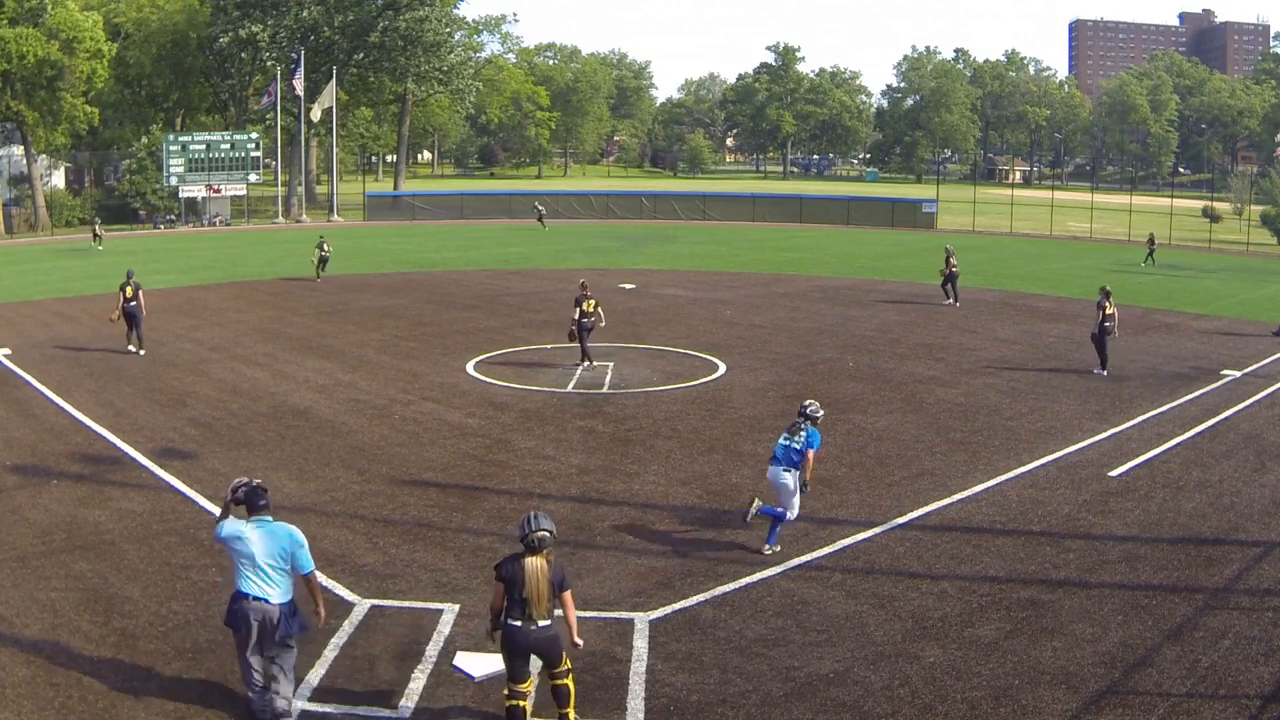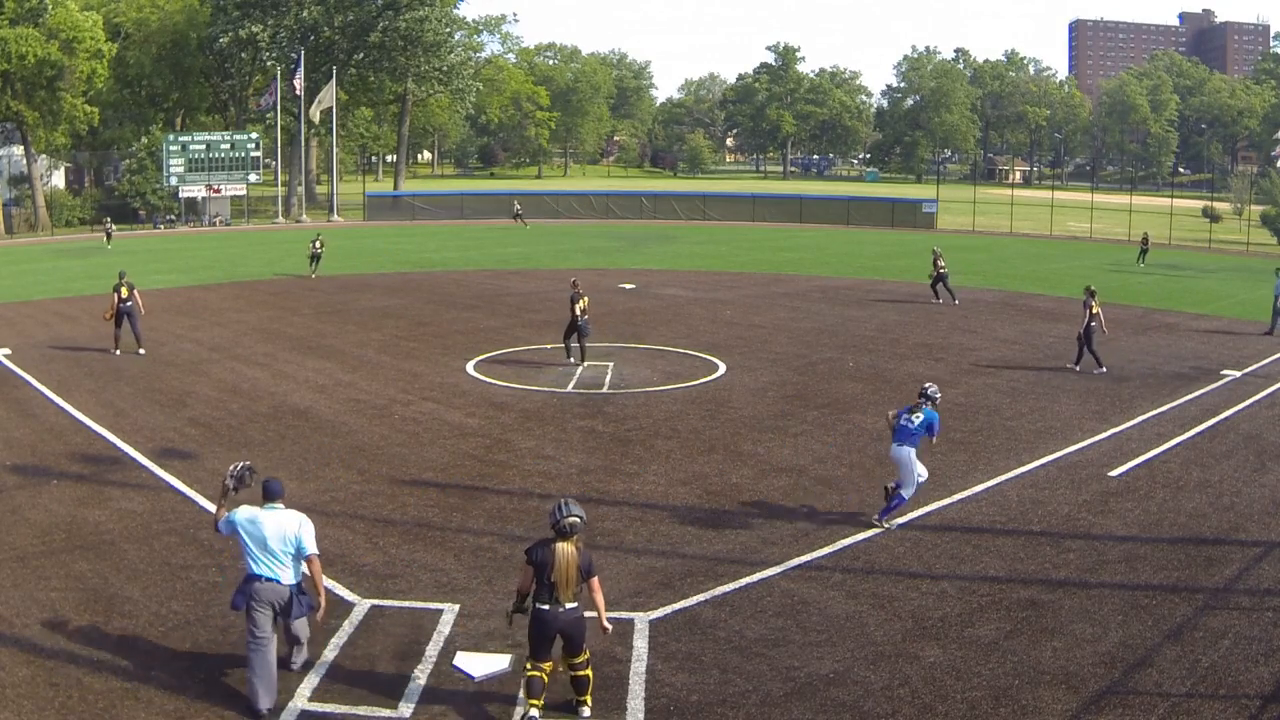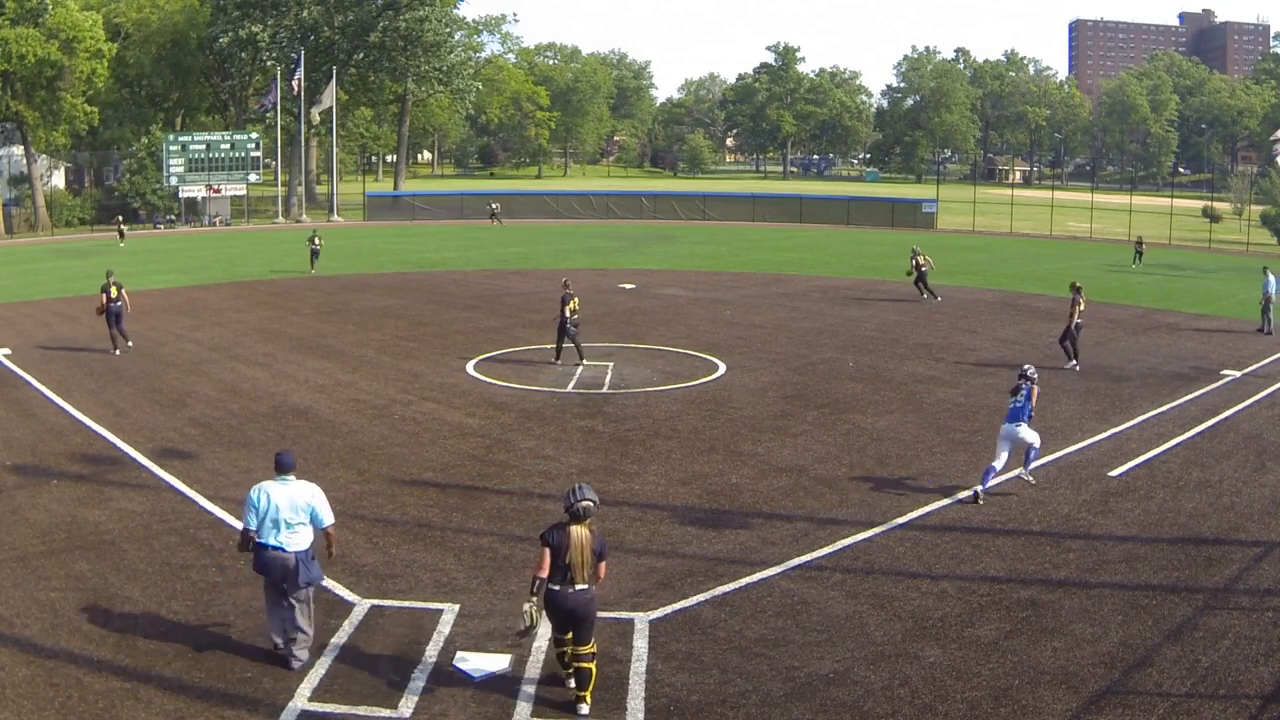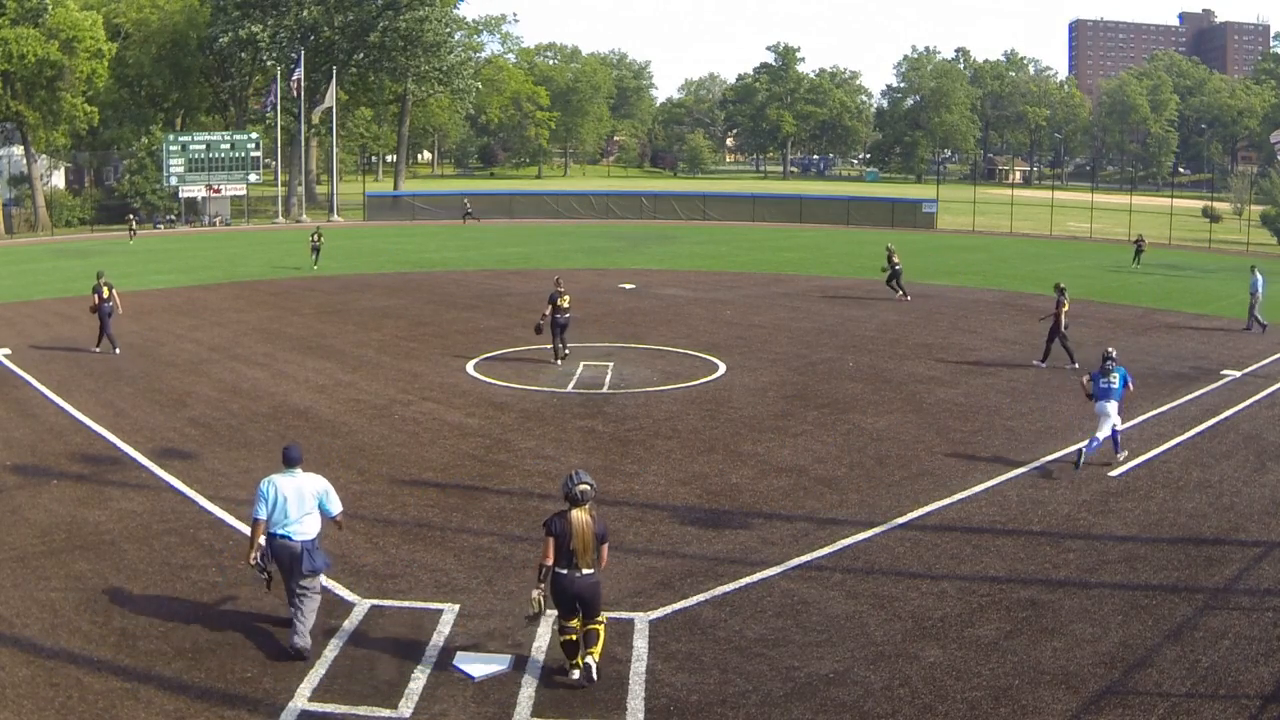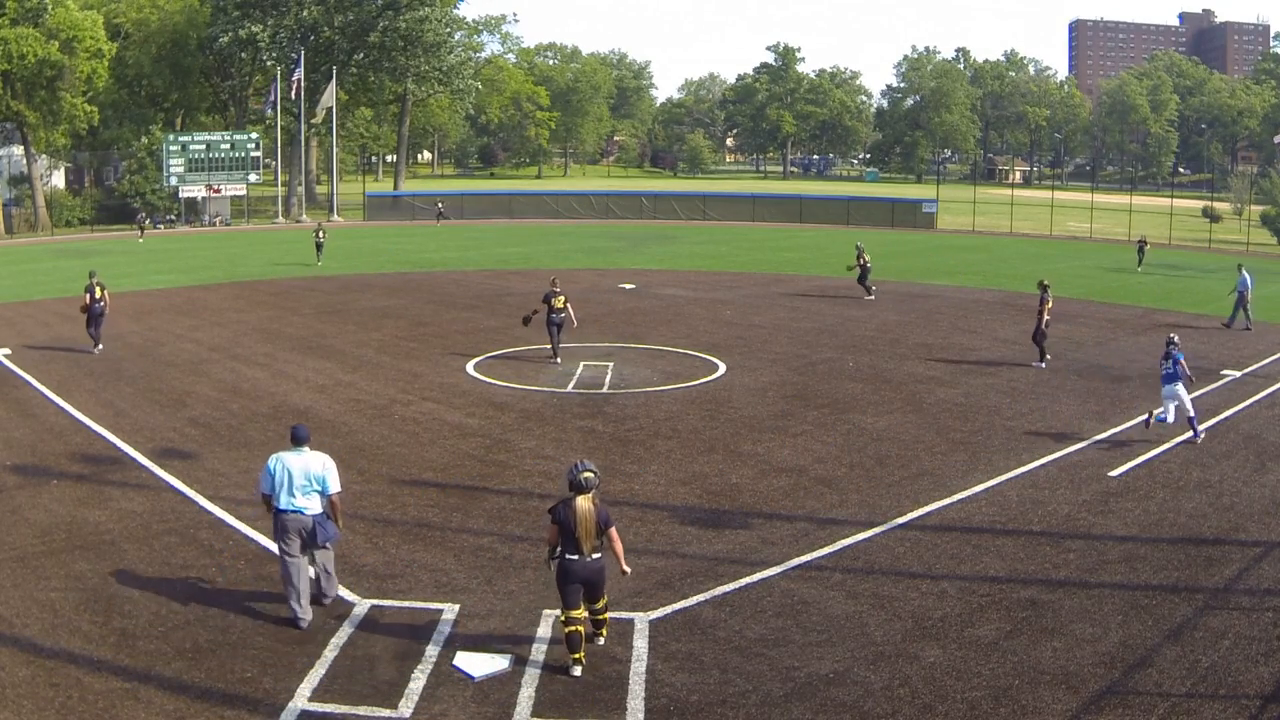
dt=0.3s
person 1, frame 1
left shoulder: (235, 531)
right shoulder: (289, 533)
left elbow: (219, 528)
right elbow: (308, 575)
left wrist: (228, 503)
right wrist: (319, 605)
left hip: (247, 607)
right hip: (280, 609)
left knee: (251, 658)
right knee: (281, 659)
person 1, frame 2
left shoulder: (244, 516)
right shoulder: (299, 520)
left elbow: (220, 521)
right elbow: (311, 558)
left wrist: (224, 495)
right wrist: (320, 594)
left hip: (257, 589)
right hip: (288, 590)
left knee: (260, 643)
right knee: (296, 628)
right ankle: (296, 659)
person 1, frame 3
left shoulder: (259, 491)
right shoulder: (311, 491)
left elbow: (249, 531)
right elbow: (328, 528)
left wrist: (243, 544)
right wrist: (331, 547)
left hip: (268, 555)
right hip: (299, 557)
left knee: (275, 598)
right knee: (300, 606)
left ankle: (278, 641)
right ankle: (297, 655)
person 1, frame 4
left shoulder: (268, 483)
right shoulder: (318, 483)
left elbow: (259, 520)
right elbow: (337, 518)
left wrist: (253, 549)
right wrist: (340, 525)
left hip: (278, 544)
right hip: (306, 546)
left knee: (291, 585)
right knee: (308, 593)
left ankle: (299, 622)
right ankle: (299, 640)
person 1, frame 5
left shoulder: (275, 460)
right shoulder: (323, 461)
left elbow: (266, 495)
right elbow: (333, 497)
left wrist: (272, 509)
right wrist: (338, 519)
left hip: (286, 520)
right hip: (314, 519)
left knee: (293, 567)
right knee: (323, 558)
left ankle: (301, 615)
right ankle: (327, 595)
person 2, frame 1
left shoulder: (508, 565)
right shoulder: (557, 569)
left elbow: (497, 603)
right elbow: (568, 606)
left wrist: (494, 624)
right wrist: (574, 636)
left hip: (514, 633)
right hip: (545, 634)
left knee: (517, 685)
right knee: (560, 672)
person 2, frame 2
left shoulder: (539, 550)
right shoulder: (584, 556)
left elbow: (526, 585)
right elbow: (595, 591)
left wrist: (518, 605)
right wrist: (603, 619)
left hip: (543, 615)
right hip: (572, 616)
left knee: (538, 663)
right knee: (577, 660)
person 2, frame 3
left shoulder: (553, 533)
right shoulder: (597, 539)
left elbow: (542, 570)
right elbow: (600, 573)
left wrist: (532, 598)
left hip: (555, 597)
right hip: (583, 598)
left knee: (561, 636)
right knee: (584, 649)
left ankle: (568, 676)
right ankle: (582, 700)
person 2, frame 4
left shoulder: (556, 521)
right shoulder: (598, 523)
left elbow: (548, 558)
right elbow: (603, 556)
left wrist: (540, 584)
left hip: (562, 580)
right hip: (589, 581)
left knee: (568, 622)
right knee: (593, 621)
left ankle: (573, 666)
right ankle: (590, 659)
person 2, frame 5
left shoulder: (561, 509)
right shoulder: (601, 510)
left elbow: (553, 539)
right elbow: (614, 540)
left wrist: (552, 555)
right wrist: (622, 564)
left hip: (569, 566)
right hip: (595, 565)
left knee: (572, 614)
right knee: (596, 603)
left ankle: (576, 662)
right ankle: (600, 634)
